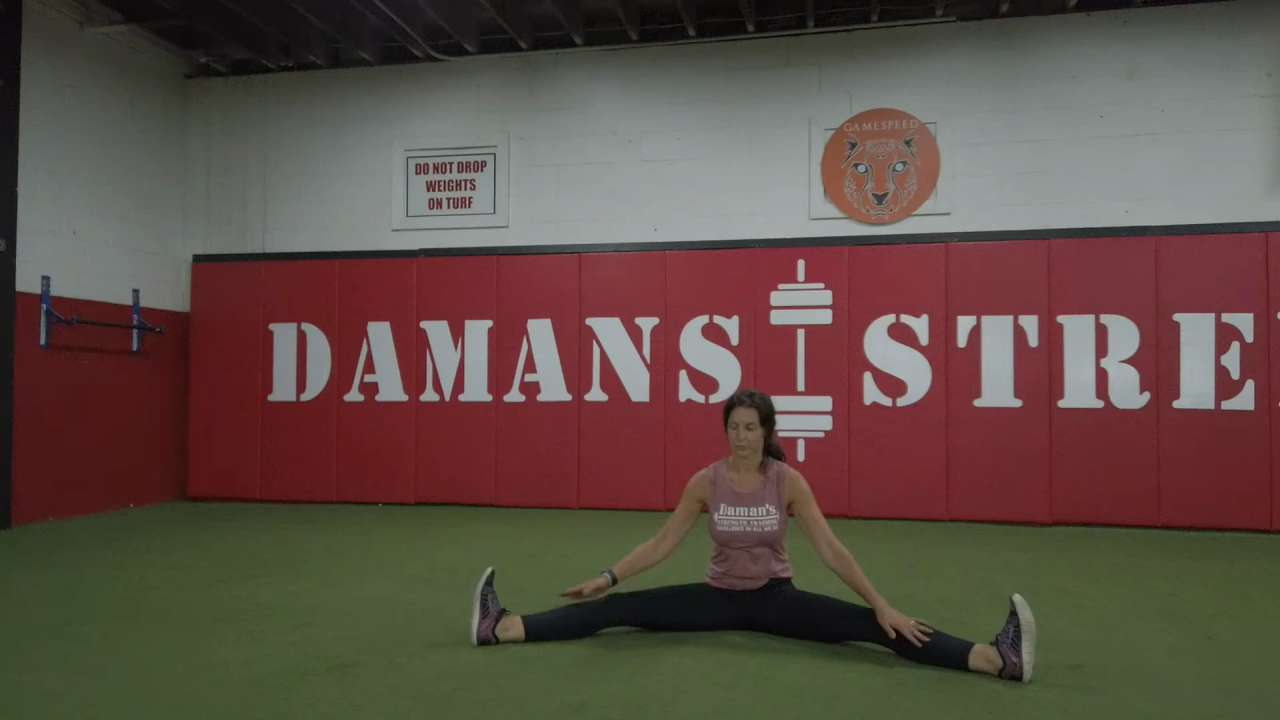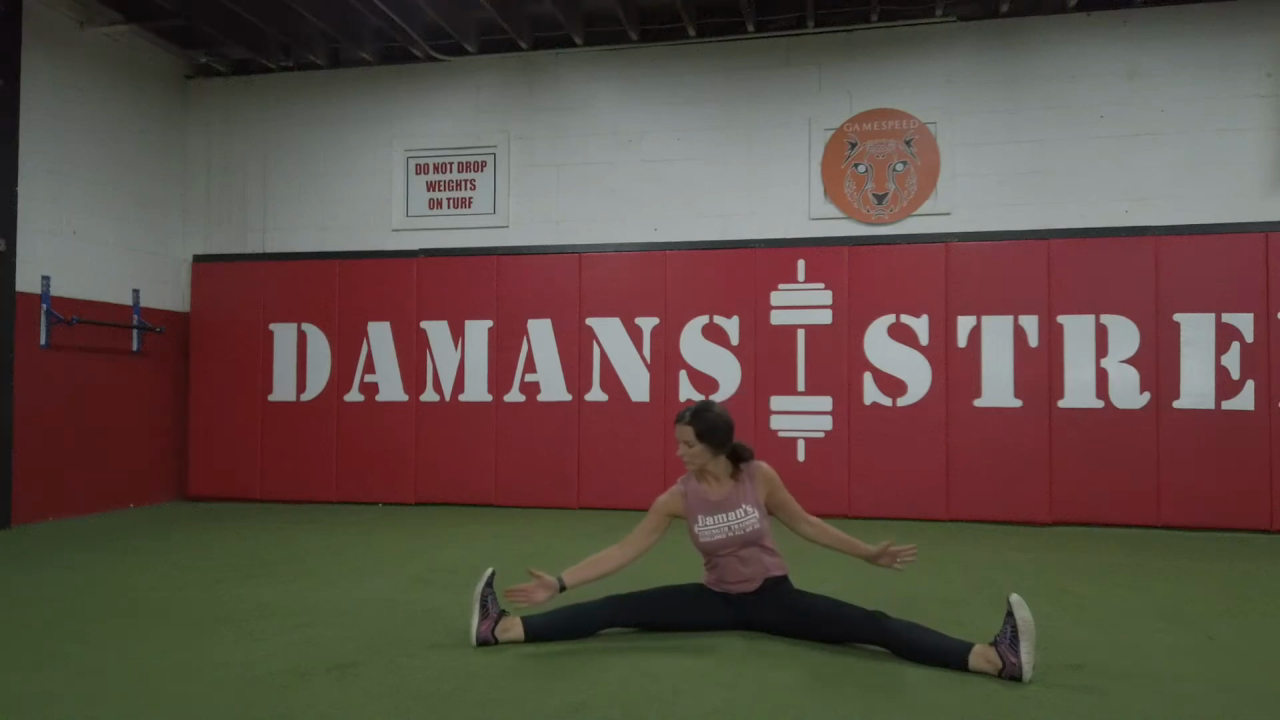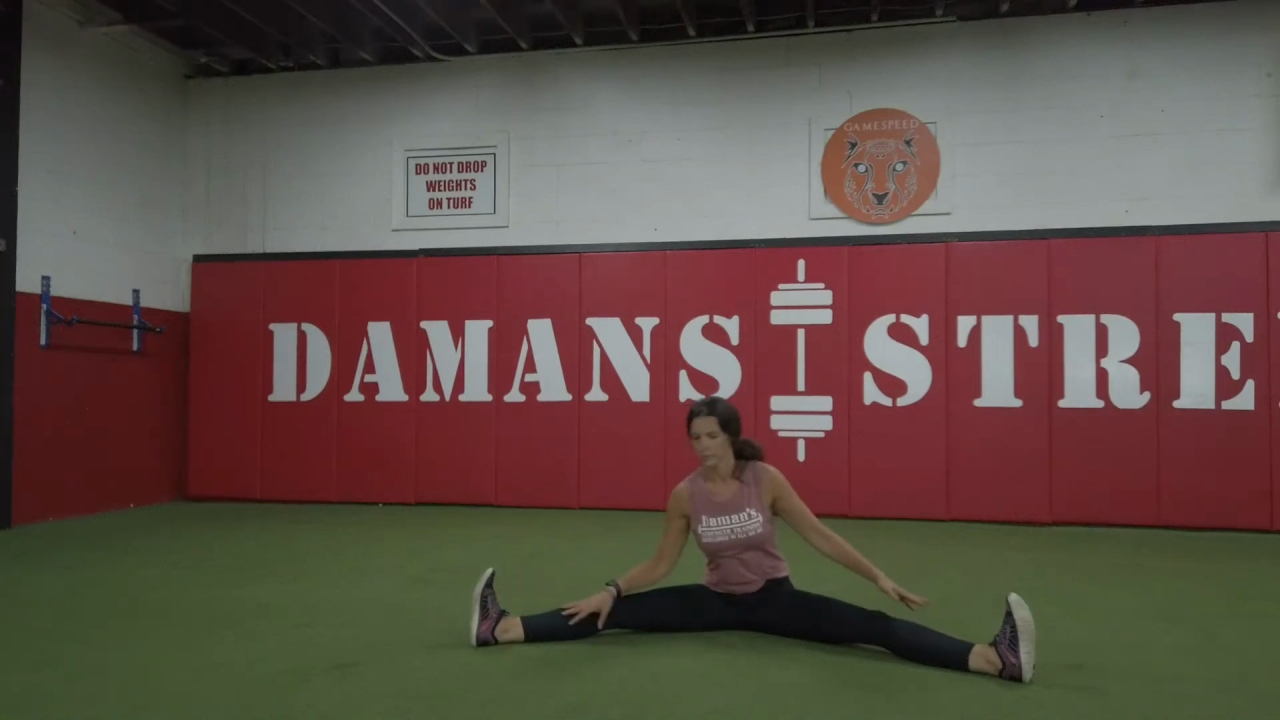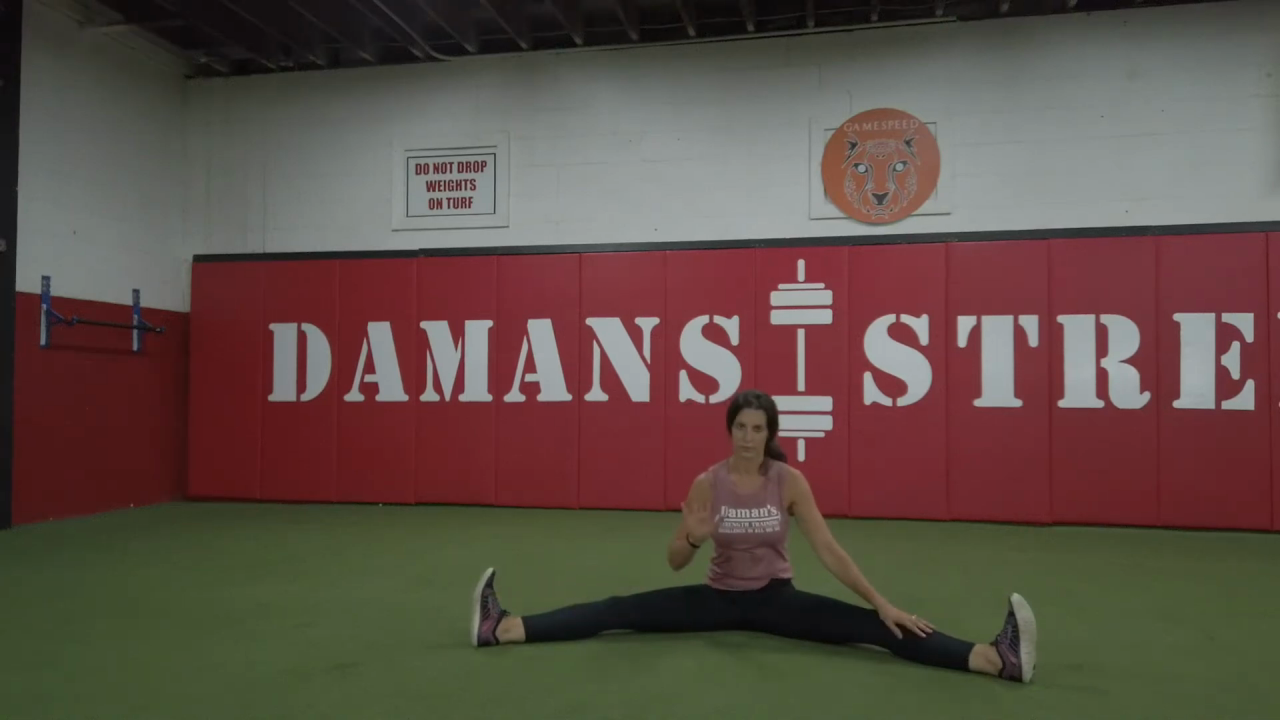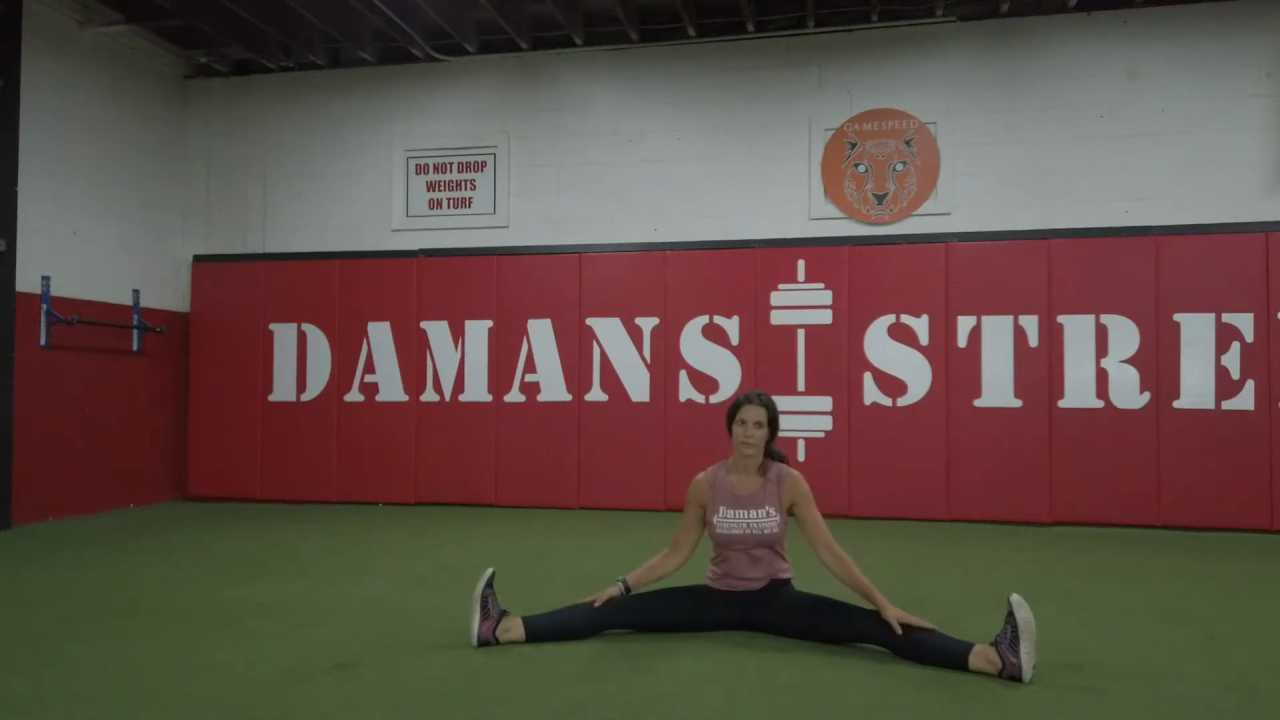
dt=1s
person 1, frame 1
left shoulder: (788, 481)
right shoulder: (705, 482)
left elbow: (830, 548)
right elbow: (661, 543)
left wrist: (883, 605)
right wrist: (606, 578)
left hip: (775, 597)
right hip: (719, 597)
left knee: (866, 625)
right knee: (618, 608)
left ankle: (995, 657)
right ankle: (502, 627)
person 1, frame 2
left shoulder: (760, 476)
right shoulder: (677, 497)
left elbow: (803, 523)
right elbow: (623, 551)
left wrist: (868, 553)
right wrist: (558, 583)
left hip: (772, 596)
right hip: (717, 600)
left knee: (869, 625)
right knee: (618, 610)
left ankle: (995, 658)
right ankle: (502, 629)
person 1, frame 3
left shoulder: (766, 478)
right shoulder: (685, 494)
left elbow: (817, 534)
right elbow: (659, 565)
left wrist: (879, 578)
right wrist: (611, 590)
left hip: (773, 597)
right hip: (717, 600)
left knee: (870, 626)
right knee: (618, 615)
left ankle: (996, 659)
right ankle: (502, 629)
person 1, frame 4
left shoulder: (789, 481)
right shoulder: (706, 484)
left elbow: (829, 549)
right elbow: (675, 563)
left wrist: (883, 603)
right wrist: (692, 538)
left hip: (775, 598)
right hip: (719, 597)
left knee: (870, 628)
right knee: (620, 611)
left ankle: (996, 658)
right ankle: (502, 629)
person 1, frame 5
left shoulder: (789, 482)
right shoulder: (705, 484)
left elbow: (830, 551)
right elbow: (677, 552)
left wrist: (884, 603)
right wrist: (621, 585)
left hip: (775, 599)
right hip: (719, 598)
left knee: (870, 628)
right knee: (619, 613)
left ankle: (996, 658)
right ankle: (502, 628)
